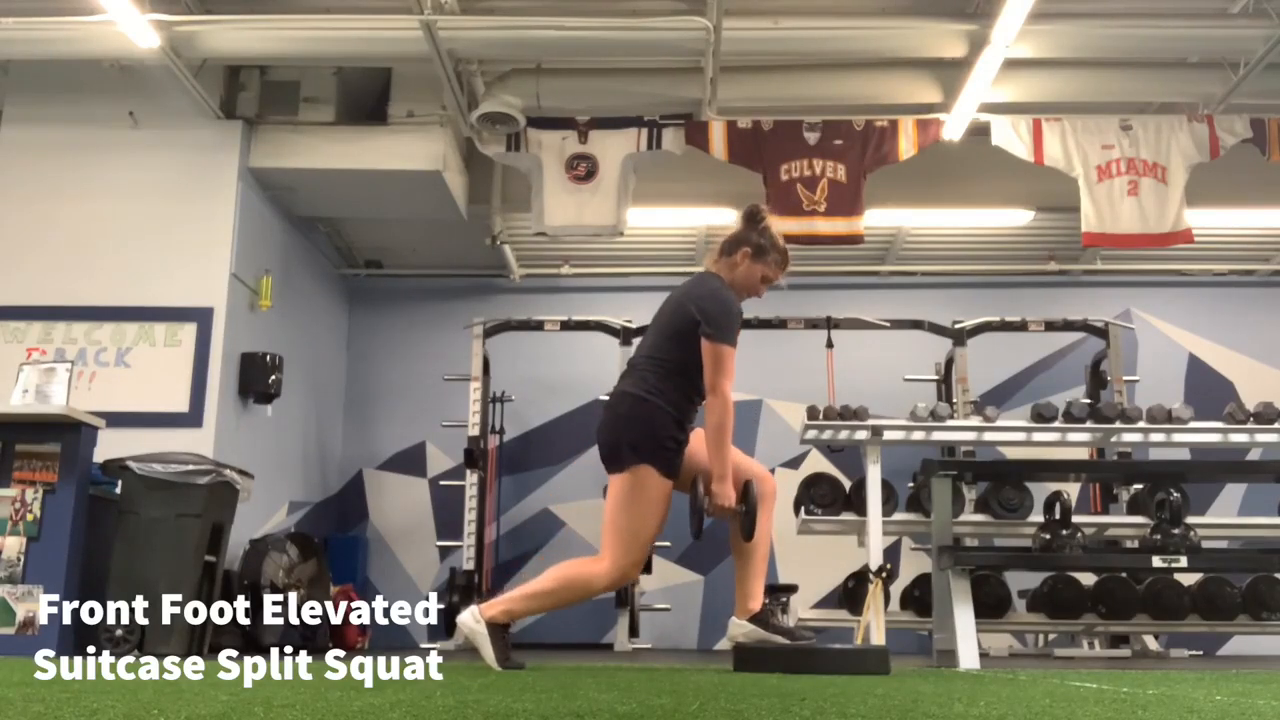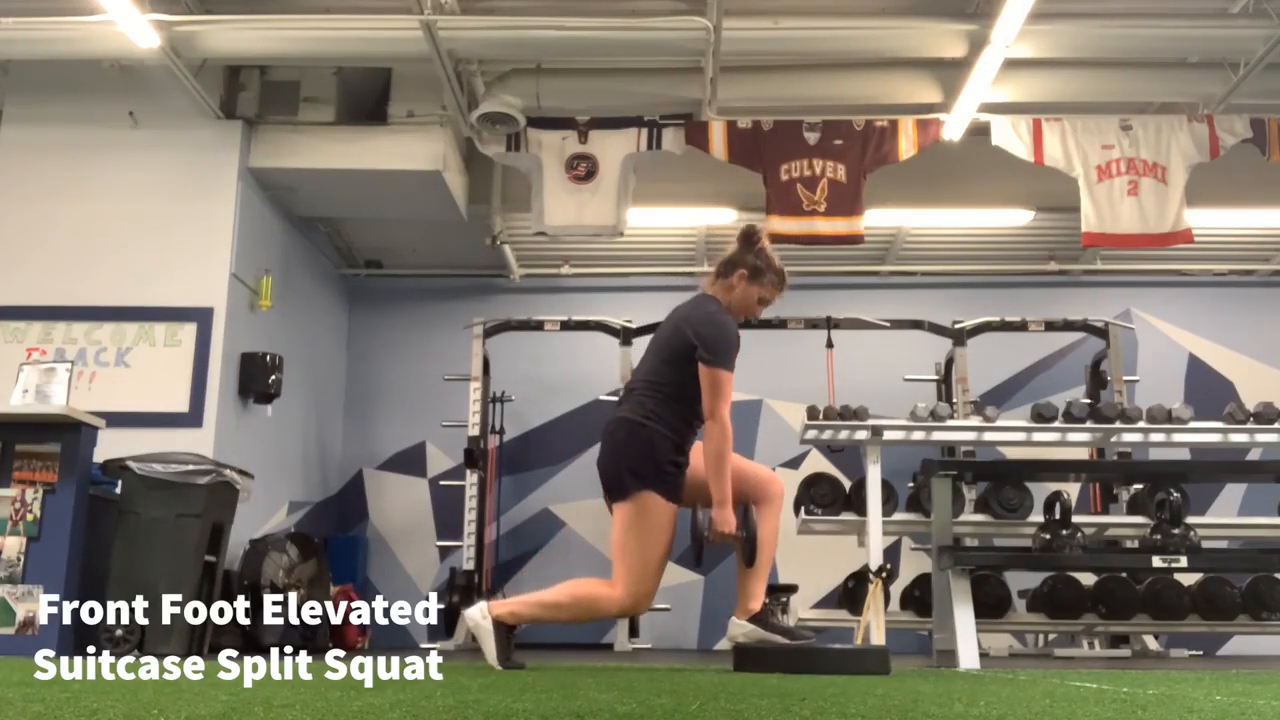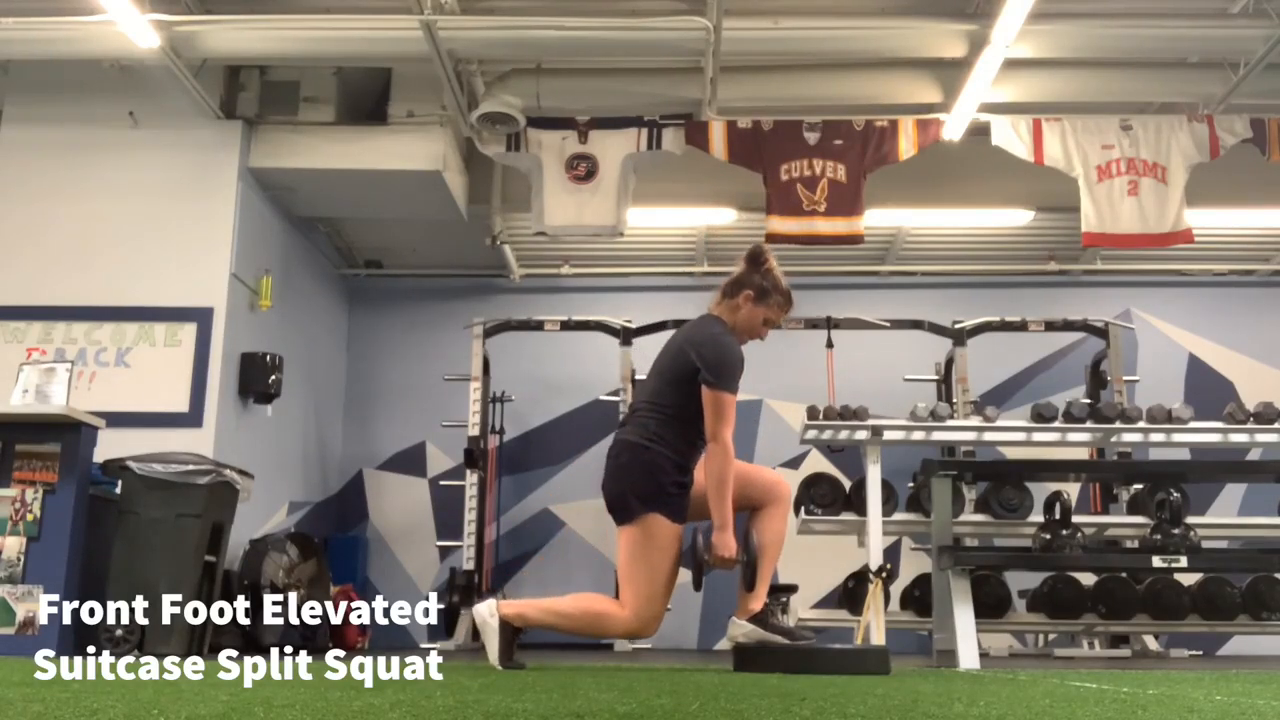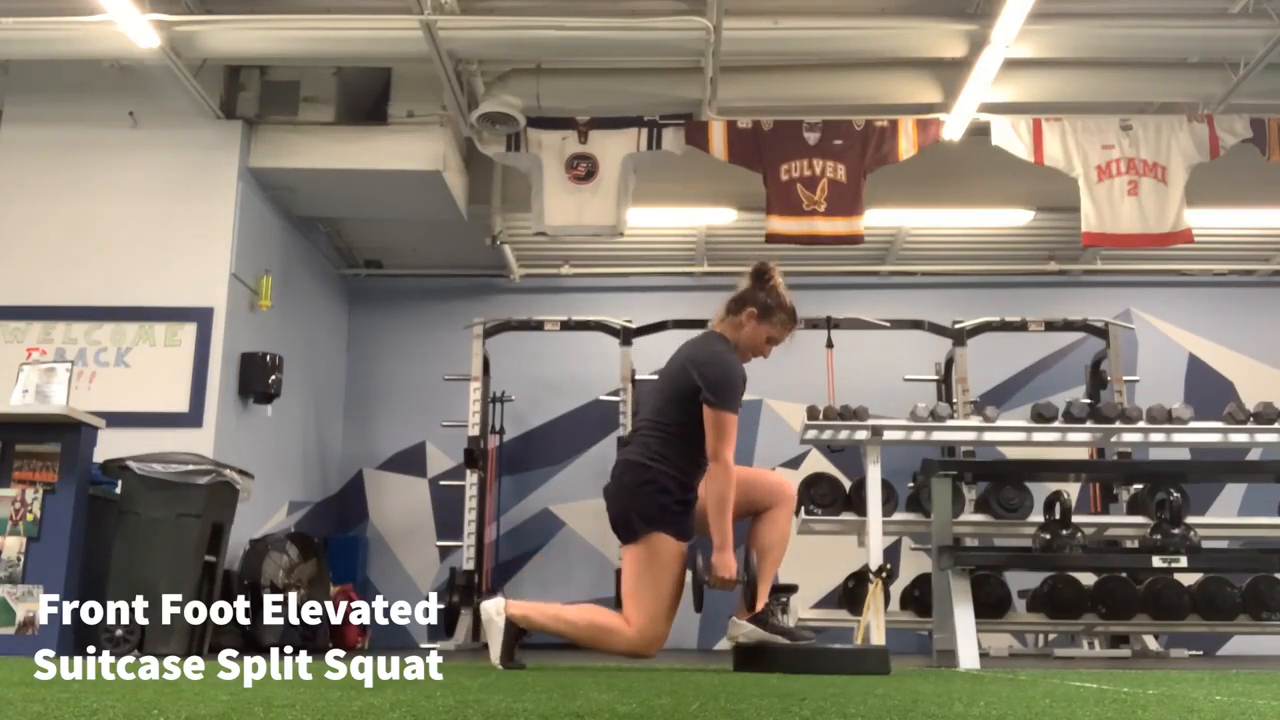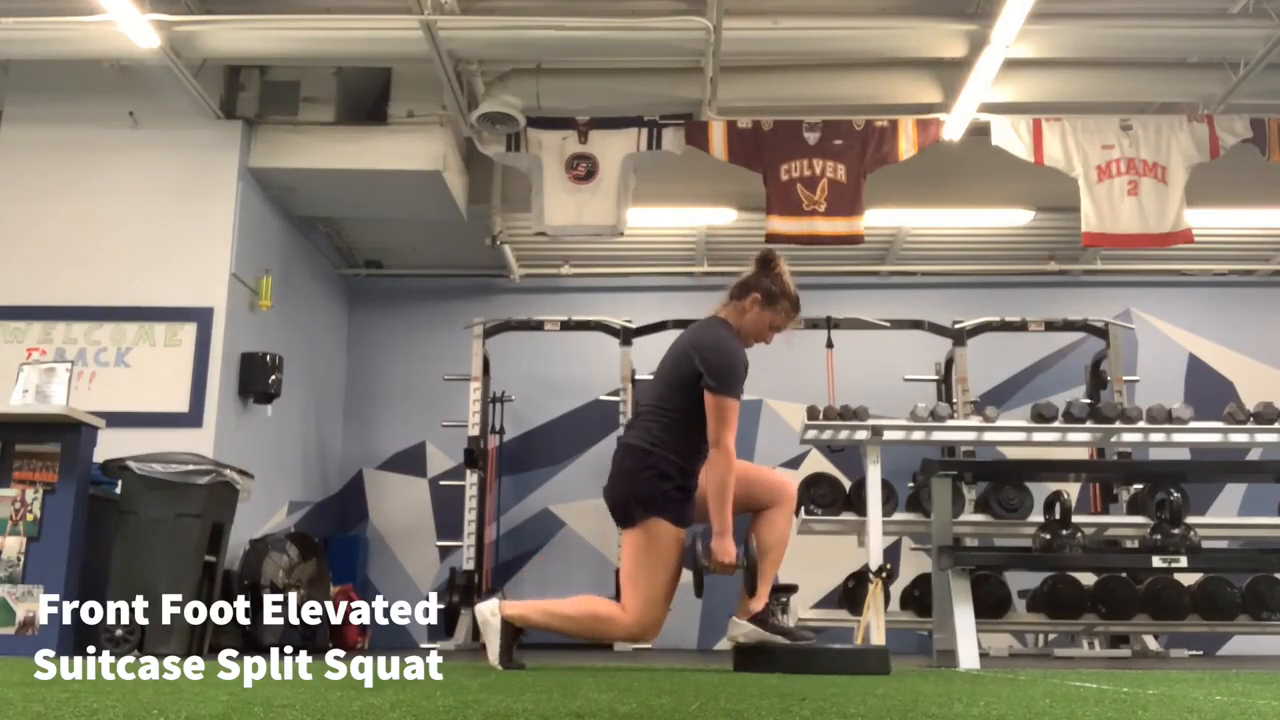
dt=0.3s
person 1, frame 1
left shoulder: (700, 290)
right shoulder: (721, 303)
right elbow: (718, 395)
right wrist: (721, 480)
left hip: (655, 425)
right hip: (643, 429)
left knee: (760, 486)
right knee: (617, 569)
left ankle: (750, 615)
right ankle: (489, 615)
person 1, frame 2
left shoulder: (697, 313)
right shoulder: (718, 327)
right elbow: (716, 420)
right wrist: (722, 505)
left hip: (653, 447)
right hip: (643, 453)
left knee: (767, 489)
right knee: (630, 597)
left ankle: (750, 615)
right ankle: (498, 614)
person 1, frame 3
left shoulder: (702, 332)
right shoulder: (723, 349)
right elbow: (719, 443)
right wrist: (723, 529)
left hip: (658, 467)
right hip: (648, 475)
left knee: (775, 491)
right knee: (638, 620)
left ankle: (752, 615)
right ankle: (505, 613)
person 1, frame 4
left shoulder: (705, 349)
right shoulder: (724, 366)
right elbow: (720, 462)
right wrist: (723, 549)
left hip: (661, 484)
right hip: (652, 494)
left knee: (781, 493)
right knee: (642, 639)
left ankle: (754, 615)
right ankle: (512, 613)
person 1, frame 5
left shoulder: (707, 334)
right shoulder: (726, 352)
right elbow: (721, 448)
right wrist: (723, 535)
left hip: (662, 471)
right hip: (652, 480)
left knee: (780, 492)
right knee: (639, 623)
left ankle: (753, 615)
right ankle: (506, 614)
